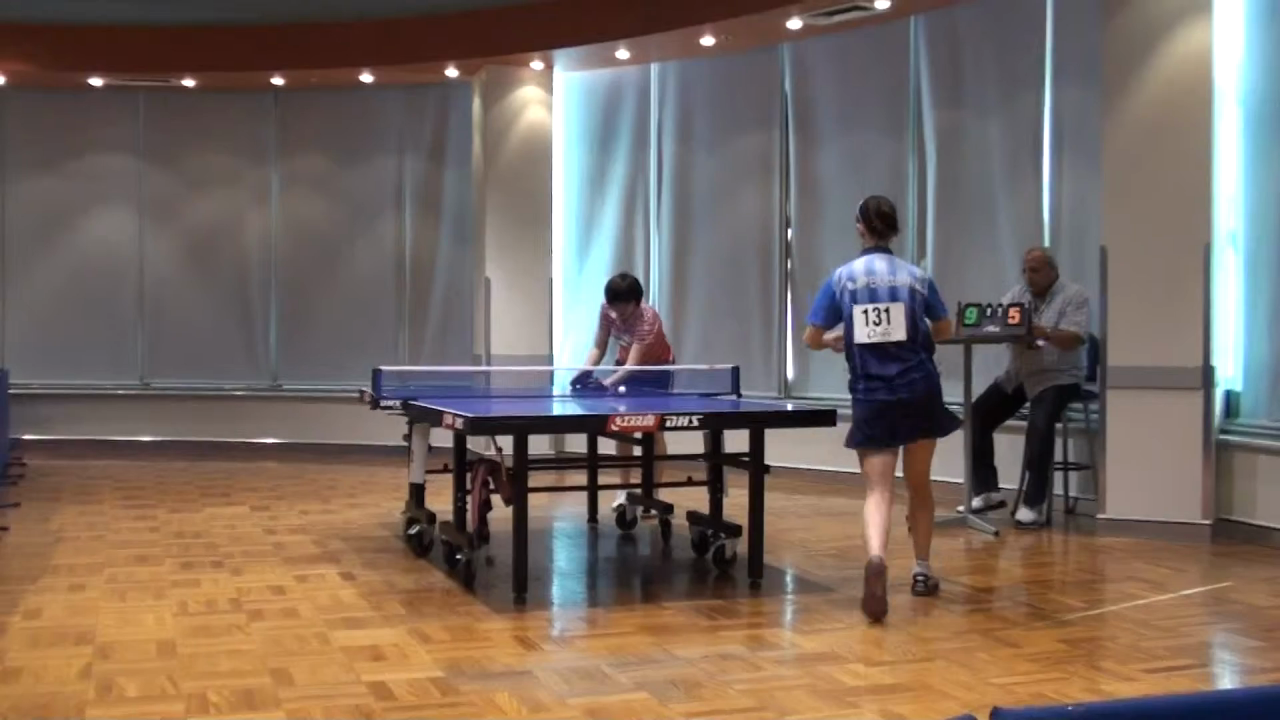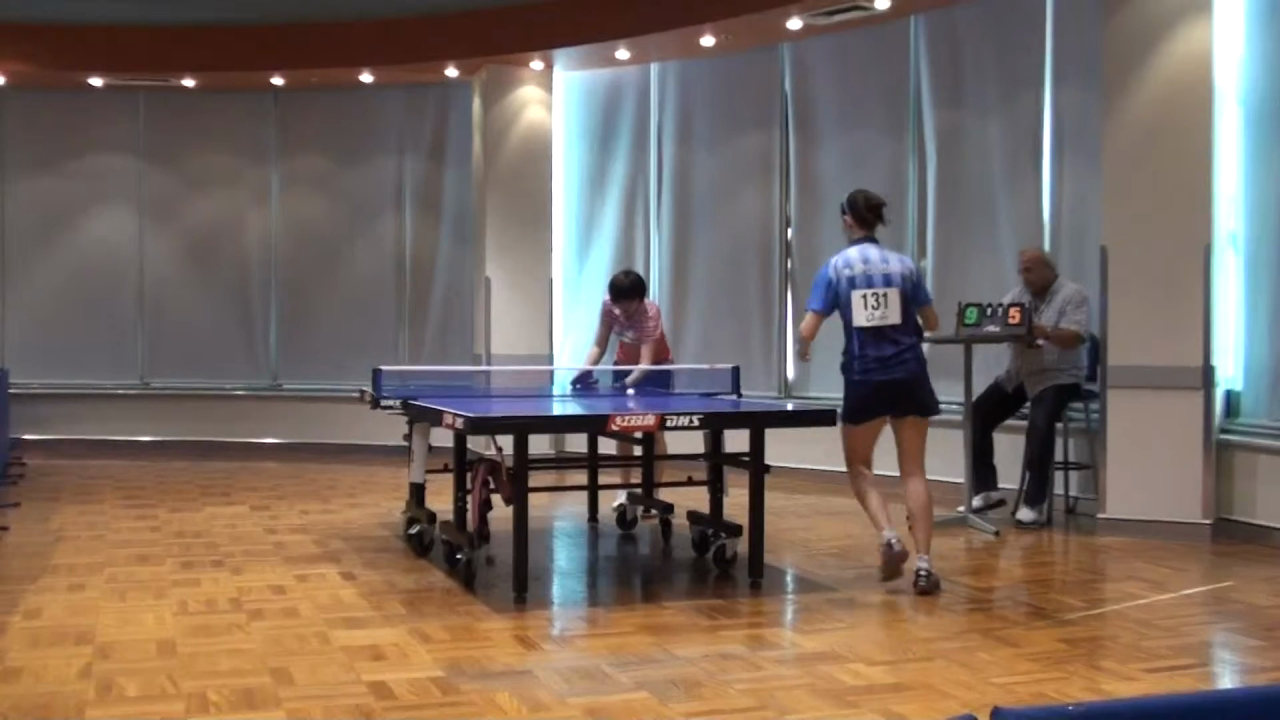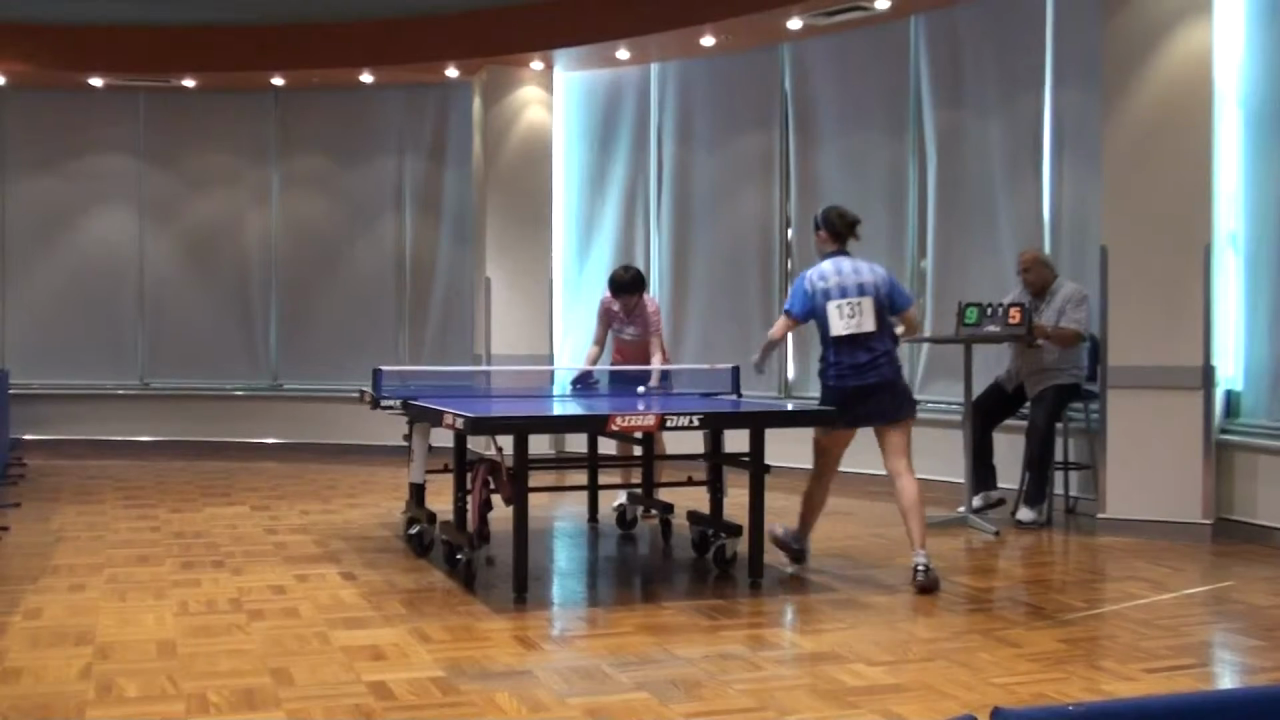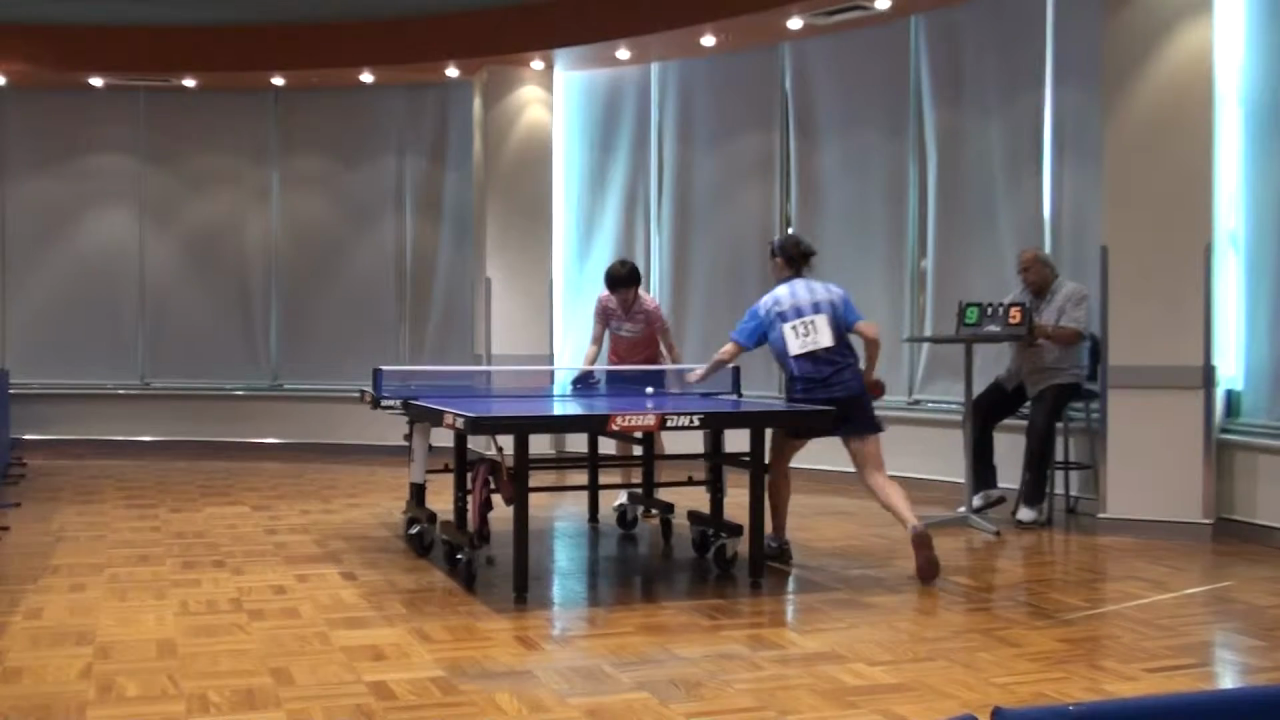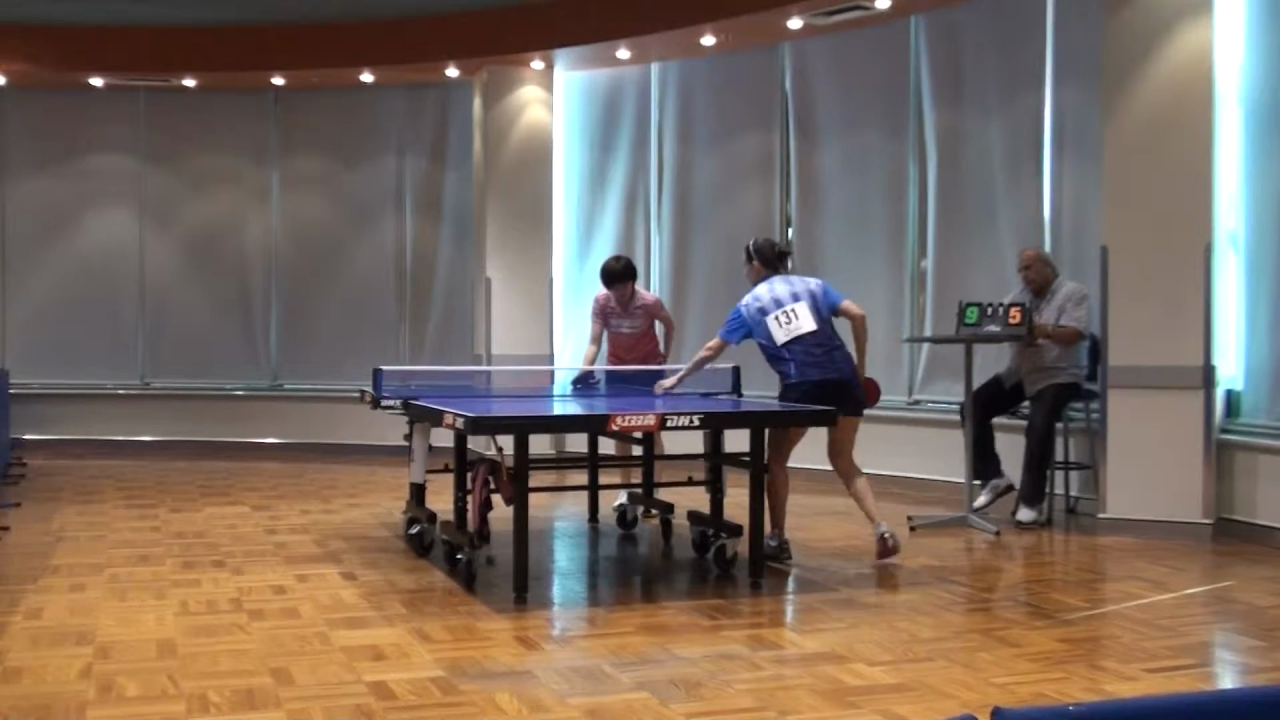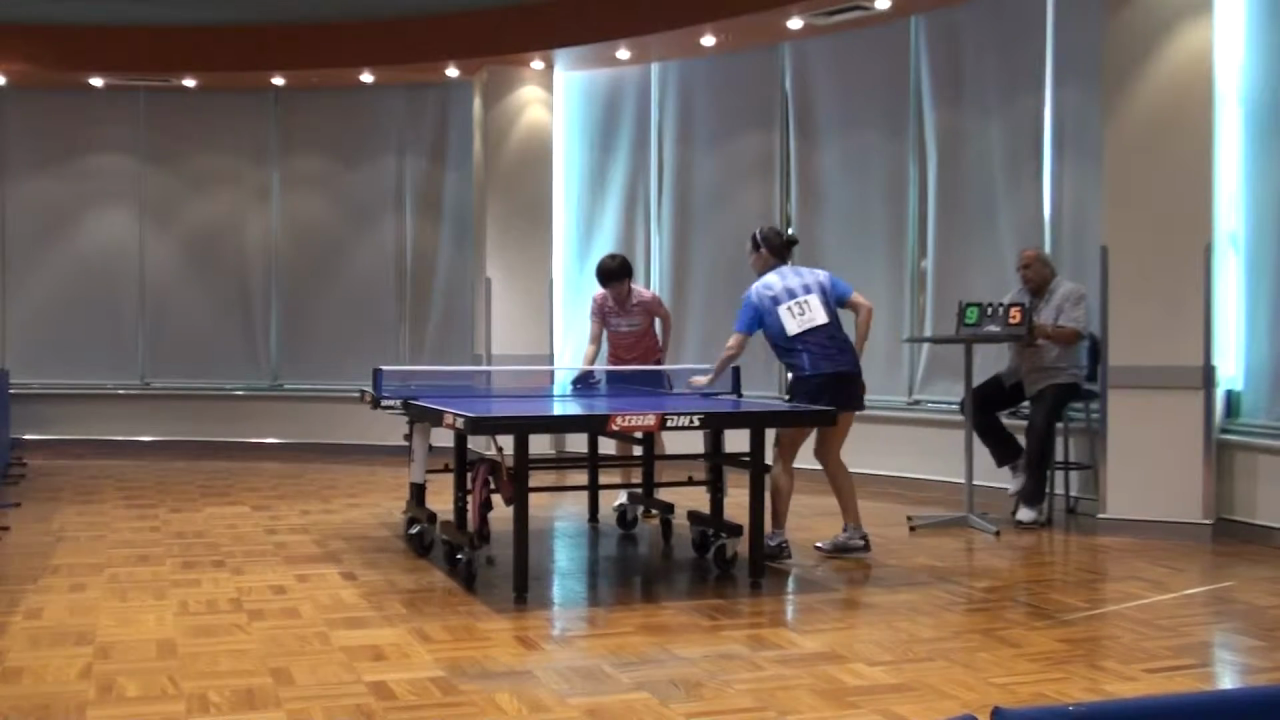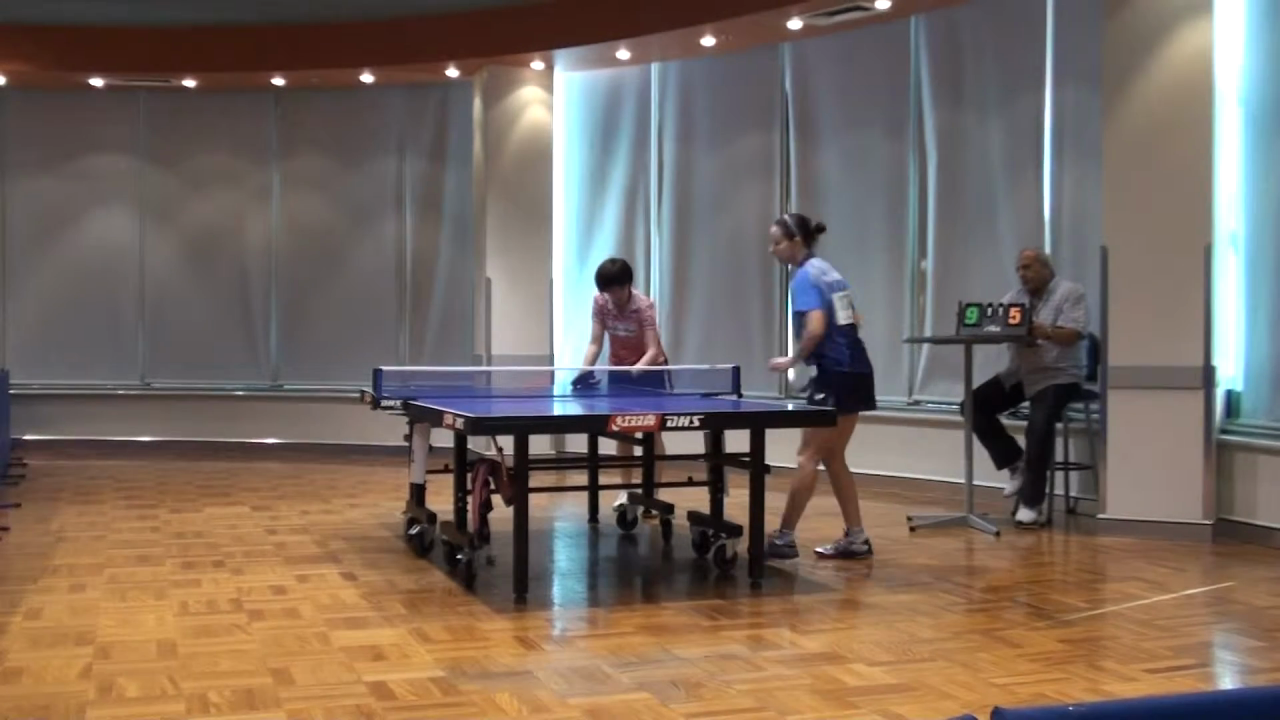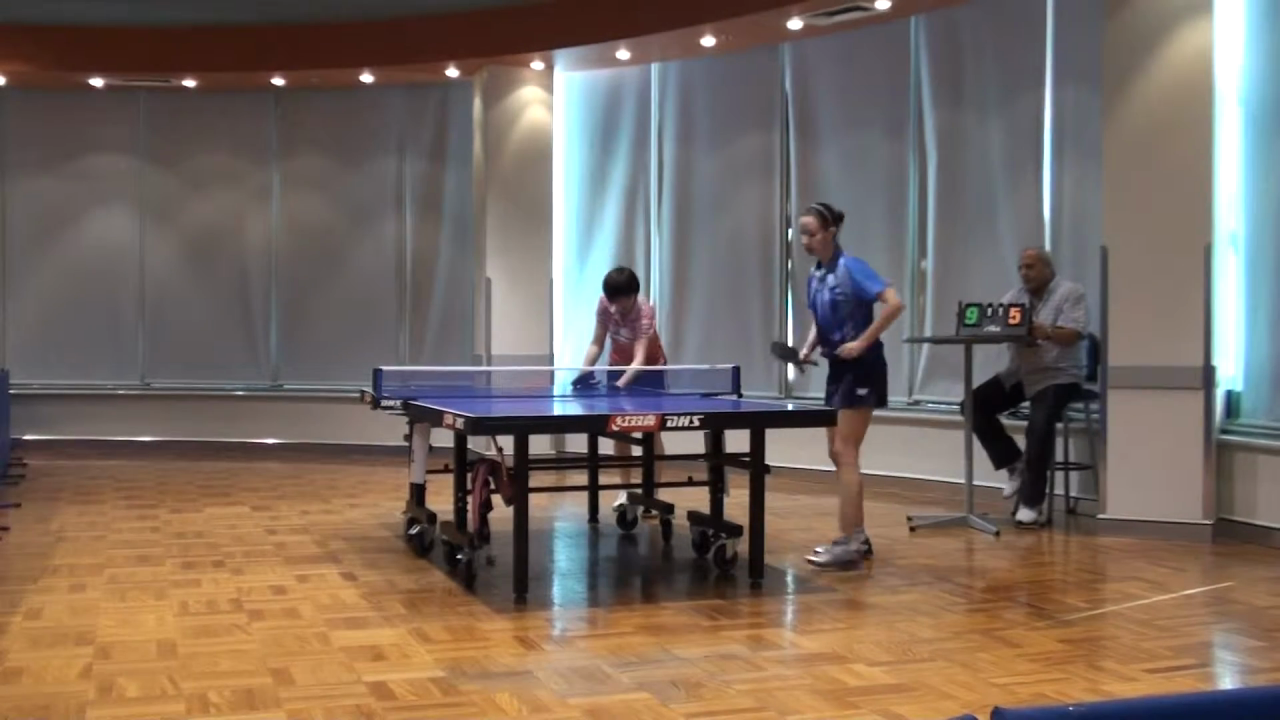
dt=0.2s
person 1, frame 1
left shoulder: (841, 278)
right shoulder: (917, 277)
left elbow: (812, 339)
right elbow: (944, 330)
left wrist: (842, 340)
left hip: (872, 399)
right hip: (919, 393)
left knee: (878, 493)
right knee: (918, 485)
left ankle: (876, 560)
right ankle: (922, 571)
person 1, frame 2
left shoulder: (836, 267)
right shoulder: (905, 265)
left elbow: (807, 330)
right elbow: (931, 323)
left wrist: (804, 349)
left hip: (863, 379)
right hip: (909, 376)
left knee: (858, 467)
right knee: (913, 472)
left ankle: (890, 538)
right ankle: (923, 565)
person 1, frame 3
left shoulder: (811, 279)
right shoulder: (878, 274)
left elbow: (778, 333)
right elbow: (912, 325)
left wrist: (761, 356)
left hip: (840, 385)
right hip: (886, 382)
left knee: (824, 469)
right knee: (901, 471)
left ankle: (799, 540)
right ankle: (920, 560)
person 1, frame 4
left shoulder: (766, 305)
right shoulder: (833, 293)
left elbow: (728, 354)
right elbow: (871, 337)
left wrist: (702, 374)
right wrist: (867, 373)
left hip: (805, 397)
right hip: (850, 394)
left knee: (778, 464)
right knee: (875, 475)
left ankle: (778, 543)
right ankle: (914, 527)
person 1, frame 5
left shoulder: (749, 304)
right shoulder: (813, 285)
left elbow: (711, 350)
right elbow: (858, 315)
left wrist: (677, 379)
right wrist: (860, 363)
left hip: (803, 384)
right hip: (842, 379)
left knee: (776, 460)
right knee: (844, 462)
left ankle: (777, 540)
right ankle: (881, 529)
person 1, frame 6
left shoulder: (758, 292)
right shoulder: (820, 277)
left elbow: (735, 347)
right elbow: (864, 307)
left wrist: (711, 378)
right wrist: (855, 353)
left hip: (812, 378)
right hip: (846, 373)
left knee: (782, 458)
right knee: (828, 455)
left ankle: (777, 539)
right ankle: (854, 533)
person 1, frame 7
left shoulder: (804, 277)
right shoulder: (827, 272)
left elbow: (816, 328)
right elbow: (836, 326)
left wrist: (793, 360)
left hip: (837, 374)
right hip: (857, 371)
left knee: (808, 456)
right knee: (832, 456)
left ankle: (784, 536)
right ankle: (855, 537)
person 1, frame 8
left shoulder: (852, 266)
right shoulder: (816, 274)
left elbow: (895, 303)
left wrist: (863, 342)
right wrist: (809, 346)
left hip: (860, 369)
right hip: (840, 370)
left knee: (845, 453)
right knee: (840, 453)
left ankle: (847, 542)
right ankle: (856, 537)
person 2, frame 1
left shoulder: (1074, 296)
right shoulder: (1016, 293)
left elbow: (1075, 339)
left wrist: (1045, 333)
left hip: (1057, 378)
right hip: (1018, 376)
left knee: (1039, 425)
right knee: (977, 416)
left ankle: (1033, 504)
right ankle: (987, 491)
person 2, frame 2
left shoulder: (1073, 295)
right shoulder: (1017, 295)
left elbow: (1075, 337)
left wrist: (1046, 332)
left hip: (1058, 377)
right hip: (1018, 375)
left knee: (1040, 425)
right knee: (977, 415)
left ankle: (1034, 504)
right ankle: (986, 491)
person 2, frame 3
left shoulder: (1073, 294)
right shoulder: (1018, 296)
left elbow: (1075, 336)
left wrist: (1046, 331)
left hip: (1058, 377)
right hip: (1019, 375)
left knee: (1039, 425)
right knee: (976, 414)
left ankle: (1034, 503)
right ankle: (986, 490)
person 2, frame 4
left shoulder: (1074, 293)
right shoulder: (1019, 296)
left elbow: (1074, 335)
left wrist: (1045, 331)
left hip: (1058, 376)
right hip: (1019, 375)
left knee: (1039, 425)
right knee: (976, 413)
left ankle: (1033, 503)
right ankle: (986, 489)
person 2, frame 5
left shoulder: (1073, 293)
right shoulder: (1019, 295)
left elbow: (1074, 334)
left wrist: (1045, 331)
left hip: (1058, 375)
right hip: (1019, 373)
left knee: (1039, 424)
right knee: (973, 407)
left ankle: (1032, 503)
right ankle: (994, 479)
person 2, frame 6
left shoulder: (1072, 293)
right shoulder: (1017, 295)
left elbow: (1073, 335)
left wrist: (1045, 331)
left hip: (1058, 376)
right hip: (1019, 373)
left knee: (1039, 424)
right knee: (973, 403)
left ankle: (1032, 503)
right ankle: (1017, 461)
person 2, frame 7
left shoulder: (1071, 293)
right shoulder: (1015, 295)
left elbow: (1073, 335)
left wrist: (1046, 331)
left hip: (1058, 376)
right hip: (1018, 374)
left knee: (1039, 425)
right knee: (974, 405)
left ankle: (1032, 504)
right ankle: (1017, 462)
person 2, frame 8
left shoulder: (1071, 293)
right shoulder: (1015, 295)
left elbow: (1073, 335)
left wrist: (1047, 332)
left hip: (1057, 376)
right hip: (1018, 374)
left knee: (1039, 425)
right knee: (974, 404)
left ankle: (1032, 504)
right ankle: (1015, 464)
person 3, frame 1
left shoulder: (647, 317)
right shoulder: (607, 309)
left elbow: (633, 364)
right elbow: (599, 348)
left wrist: (606, 384)
left hip: (656, 368)
right hip: (626, 366)
left ankle: (654, 493)
right ankle: (624, 489)
person 3, frame 2
left shoulder: (650, 313)
right shoulder: (608, 306)
left elbow: (645, 363)
right elbow: (599, 346)
left wrist: (627, 384)
right wrist: (585, 370)
left hip: (655, 368)
right hip: (624, 366)
left knee: (653, 430)
left ankle: (654, 493)
right ankle: (625, 489)
person 3, frame 3
left shoulder: (650, 309)
right shoulder: (606, 303)
left elbow: (657, 354)
right elbow: (598, 344)
left wrist: (654, 381)
right wrist: (584, 371)
left hip: (649, 369)
right hip: (620, 369)
left knee: (652, 431)
left ankle: (653, 493)
right ankle: (625, 489)
person 3, frame 4
left shoulder: (649, 307)
right shoulder: (603, 303)
left elbow: (670, 346)
right elbow: (595, 344)
right wrist: (584, 371)
left hip: (648, 372)
right hip: (618, 371)
right ankle: (626, 490)
person 3, frame 5
left shoulder: (650, 302)
right shoulder: (601, 302)
left elbow: (670, 325)
right elbow: (595, 343)
left wrist: (667, 358)
right wrist: (584, 371)
left hip: (649, 370)
right hip: (617, 372)
right ankle: (626, 489)
person 3, frame 6
left shoulder: (647, 299)
right shoulder: (599, 301)
left elbow: (666, 320)
right elbow: (594, 343)
left wrist: (663, 351)
right wrist: (584, 371)
left hip: (649, 369)
right hip: (617, 370)
right ankle: (626, 489)
person 3, frame 7
left shoulder: (643, 305)
right shoulder: (600, 303)
left elbow: (652, 350)
right elbow: (595, 343)
left wrist: (637, 368)
right wrist: (584, 371)
left hip: (648, 371)
right hip: (618, 370)
left ankle: (654, 492)
right ankle: (626, 490)
person 3, frame 8
left shoulder: (645, 312)
right shoulder: (604, 306)
left elbow: (640, 360)
right elbow: (597, 344)
left wrist: (622, 383)
right wrist: (583, 372)
left hip: (649, 370)
right hip: (618, 369)
right ankle: (626, 489)
